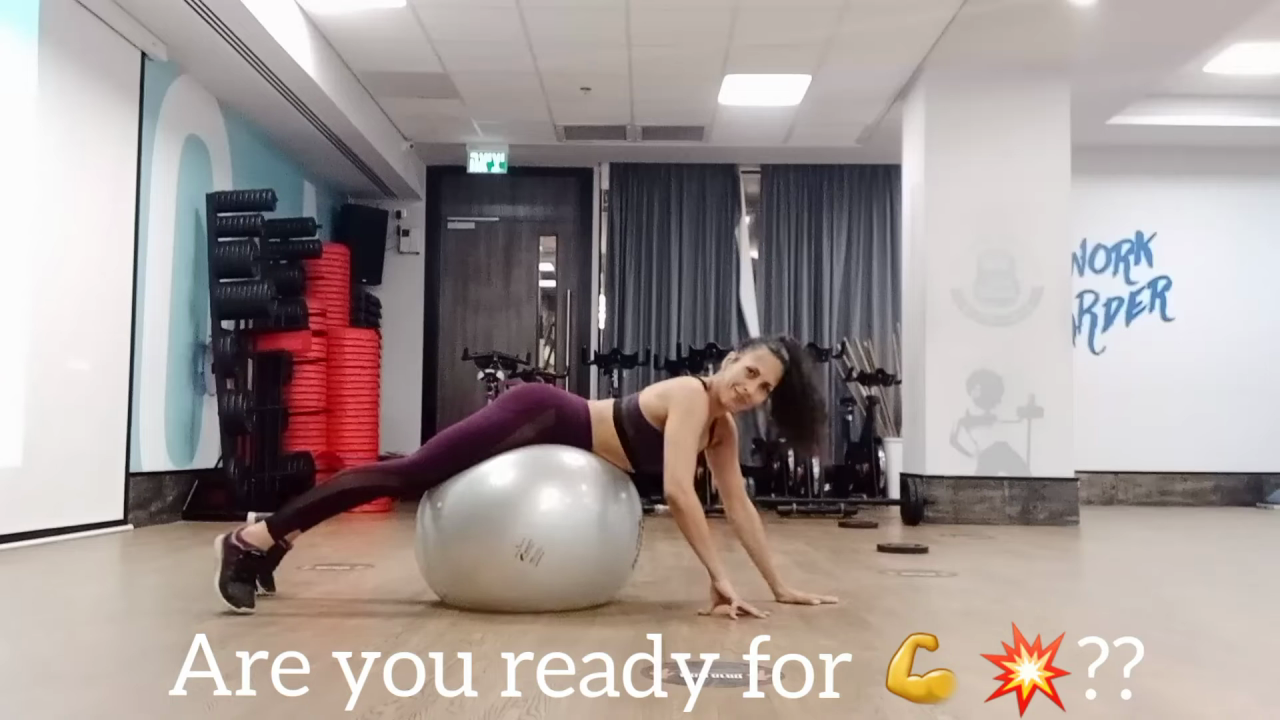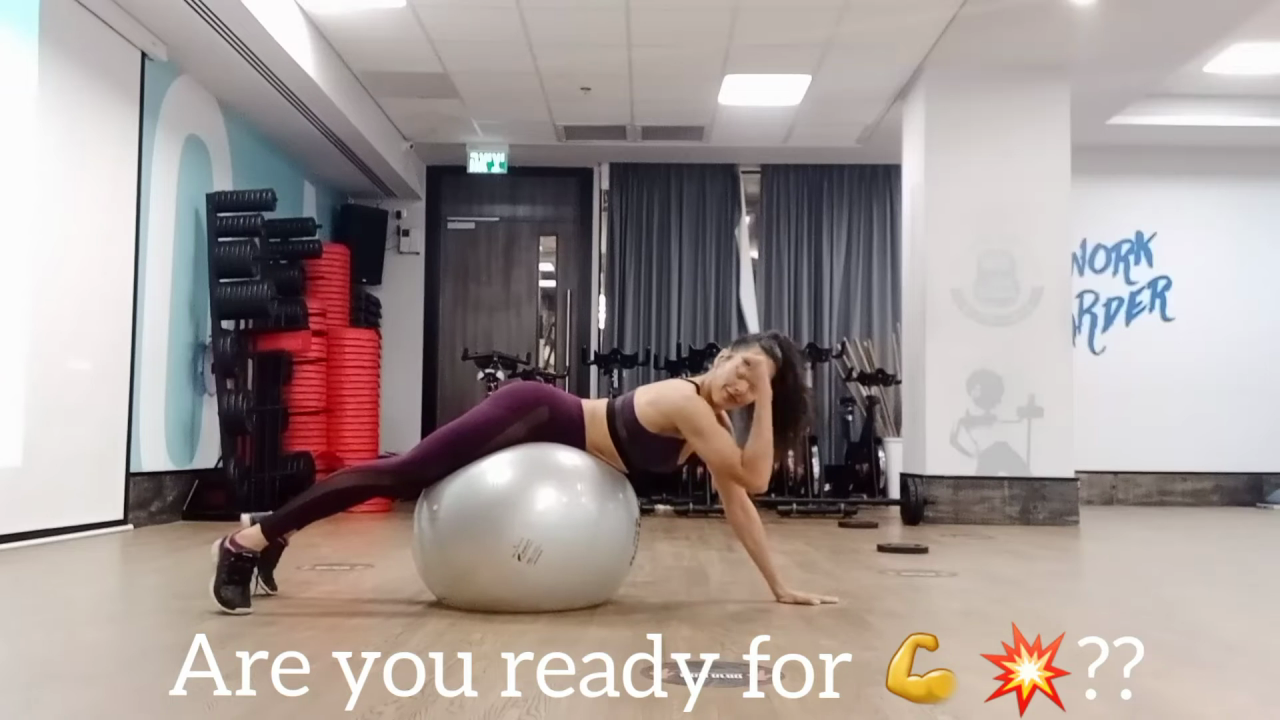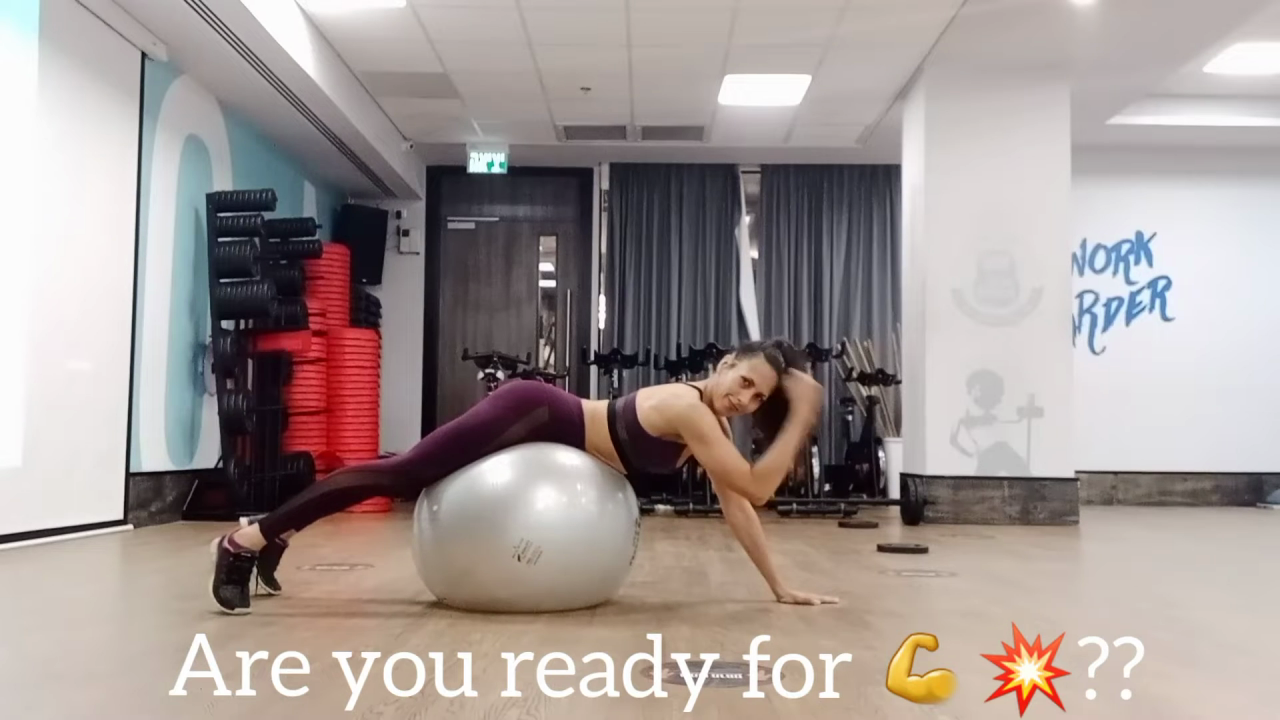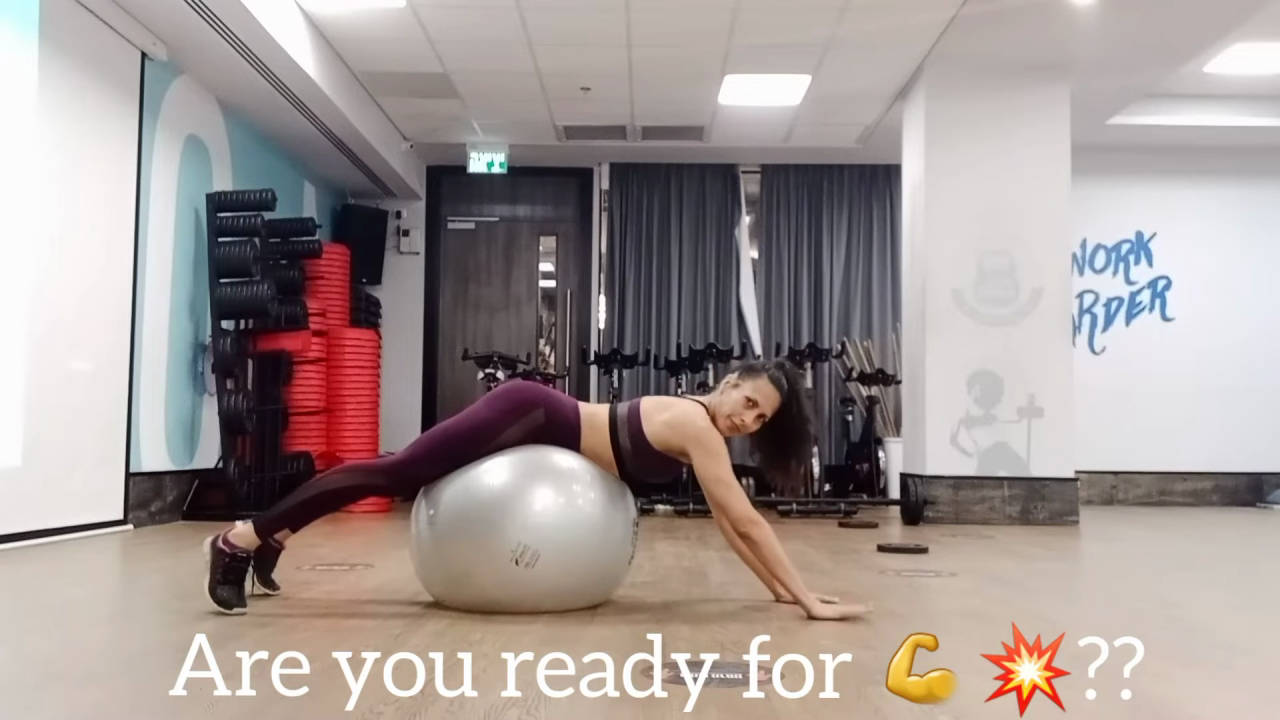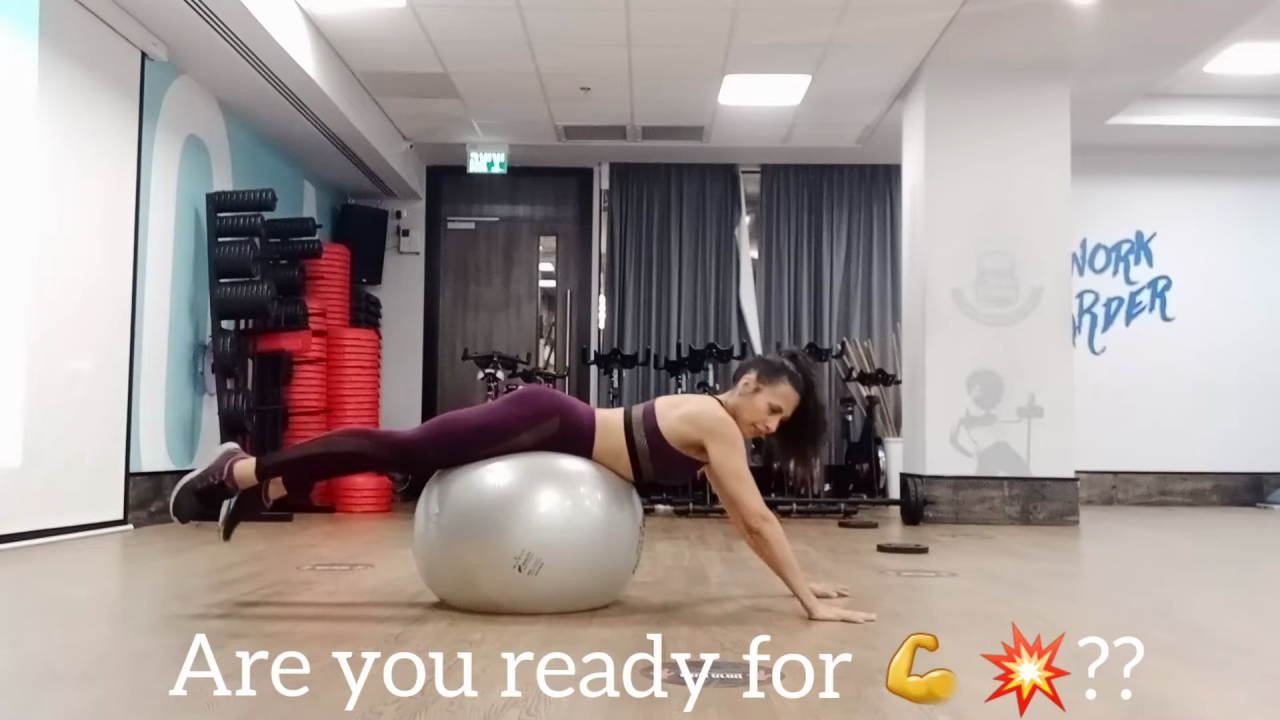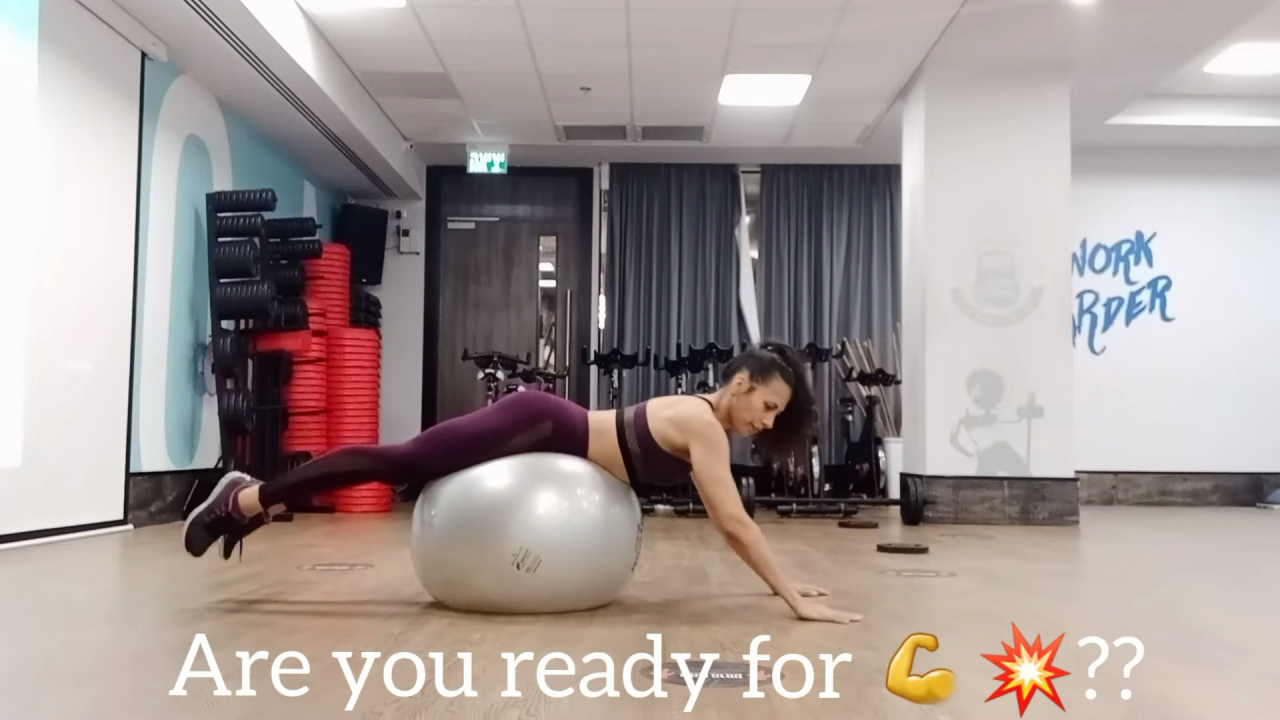
dt=0.7s
person 1, frame 1
left shoulder: (721, 429)
right shoulder: (691, 396)
left elbow: (738, 507)
right elbow: (677, 492)
left wrist: (780, 586)
right wrist: (717, 577)
left hip: (554, 438)
right hip: (537, 417)
left knee: (417, 476)
right knee: (406, 476)
left ankle: (279, 535)
right ankle: (252, 539)
person 1, frame 2
left shoulder: (713, 417)
right shoulder: (687, 402)
left elbow: (737, 503)
right elbow: (752, 479)
left wrist: (780, 587)
right wrist: (765, 401)
left hip: (547, 431)
right hip: (532, 416)
left knee: (412, 478)
right knee: (400, 476)
left ankle: (273, 531)
right ankle: (249, 541)
person 1, frame 3
left shoulder: (711, 420)
right shoulder: (690, 408)
left elbow: (734, 504)
right elbow: (753, 487)
left wrist: (780, 586)
right wrist: (803, 418)
left hip: (544, 430)
right hip: (531, 417)
left knee: (409, 476)
right knee: (399, 476)
left ankle: (276, 536)
right ankle: (246, 539)
person 1, frame 4
left shoulder: (706, 427)
right shoulder: (695, 425)
left elbow: (727, 523)
right elbow: (746, 520)
left wrist: (777, 588)
right wrist: (810, 600)
left hip: (539, 426)
right hip: (529, 416)
left knee: (407, 475)
right knee: (397, 473)
left ankle: (270, 535)
right ankle: (239, 539)
person 1, frame 5
left shoulder: (710, 426)
right shoulder: (716, 421)
left elbow: (739, 520)
right elbow: (758, 519)
left wrist: (799, 582)
right wrist: (810, 601)
left hip: (552, 431)
right hip: (543, 424)
left knee: (405, 456)
right knee: (399, 448)
left ankle: (260, 485)
right ankle: (243, 470)
person 1, frame 6
left shoulder: (703, 423)
right shoulder: (702, 423)
left elbow: (726, 521)
right elbow: (736, 522)
left wrist: (782, 582)
right wrist: (794, 599)
left hip: (545, 433)
right hip: (537, 427)
left knee: (403, 467)
right knee: (398, 464)
left ankle: (256, 498)
right ankle: (244, 502)
